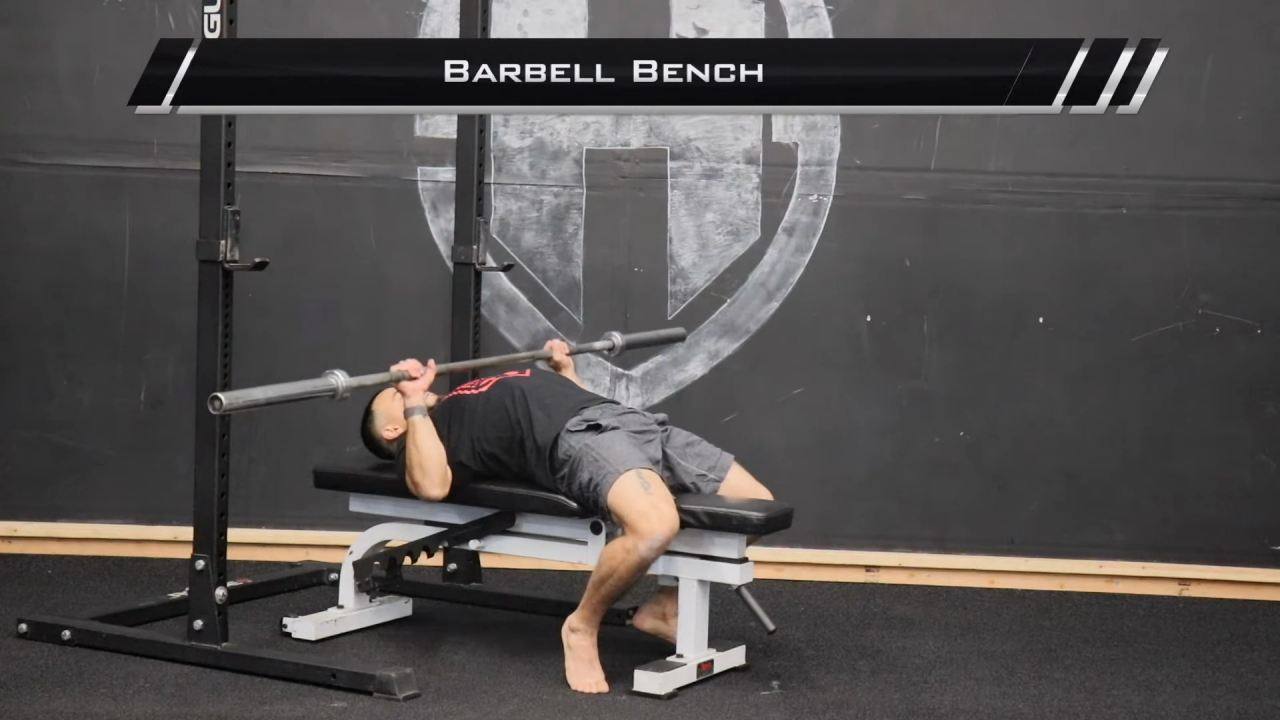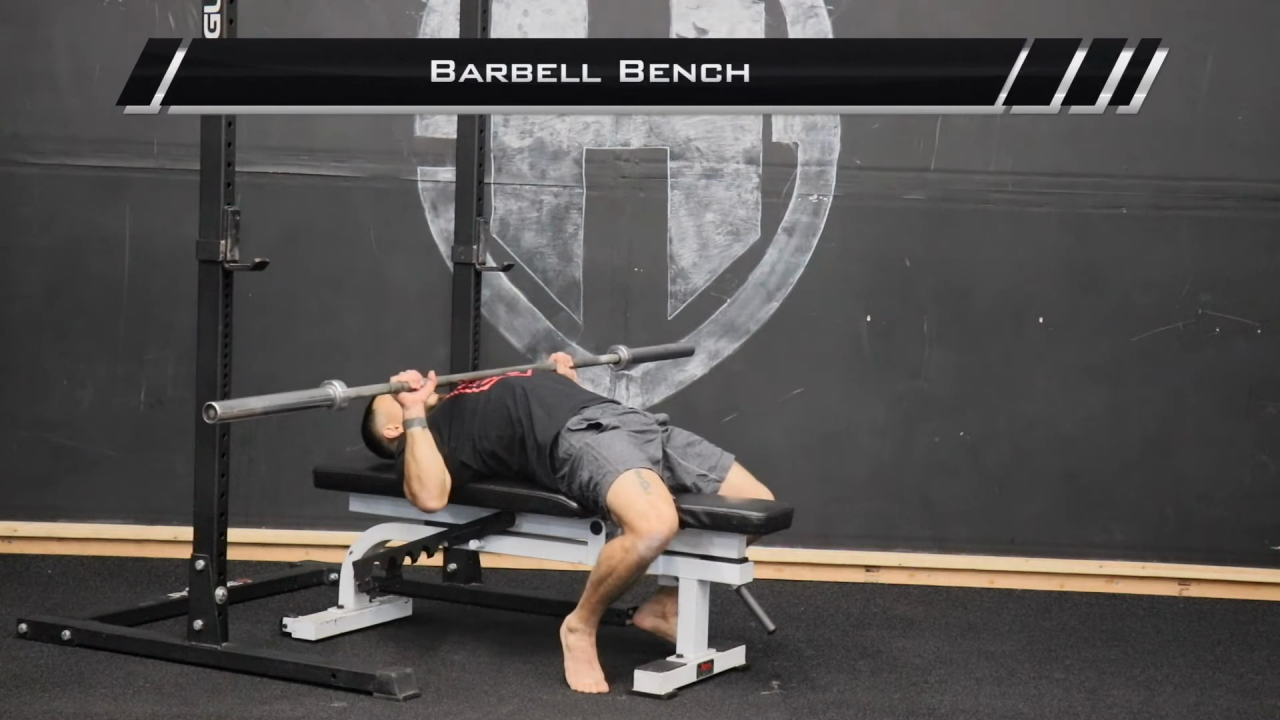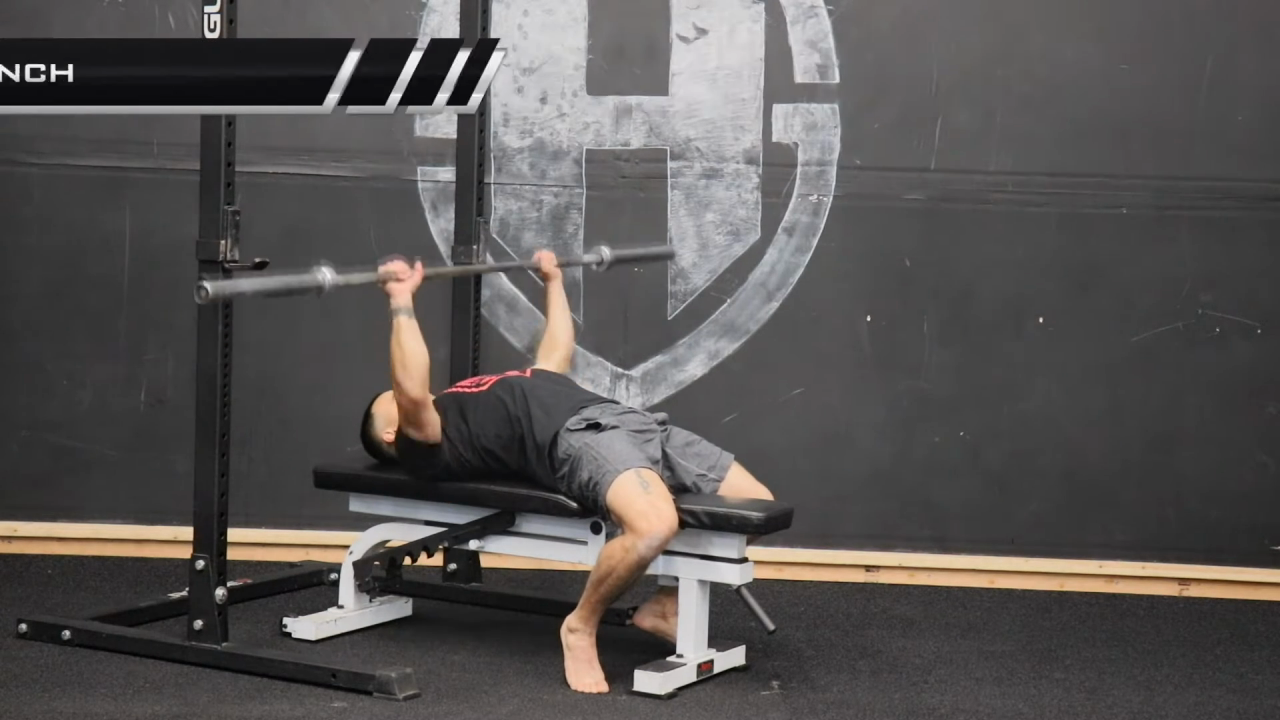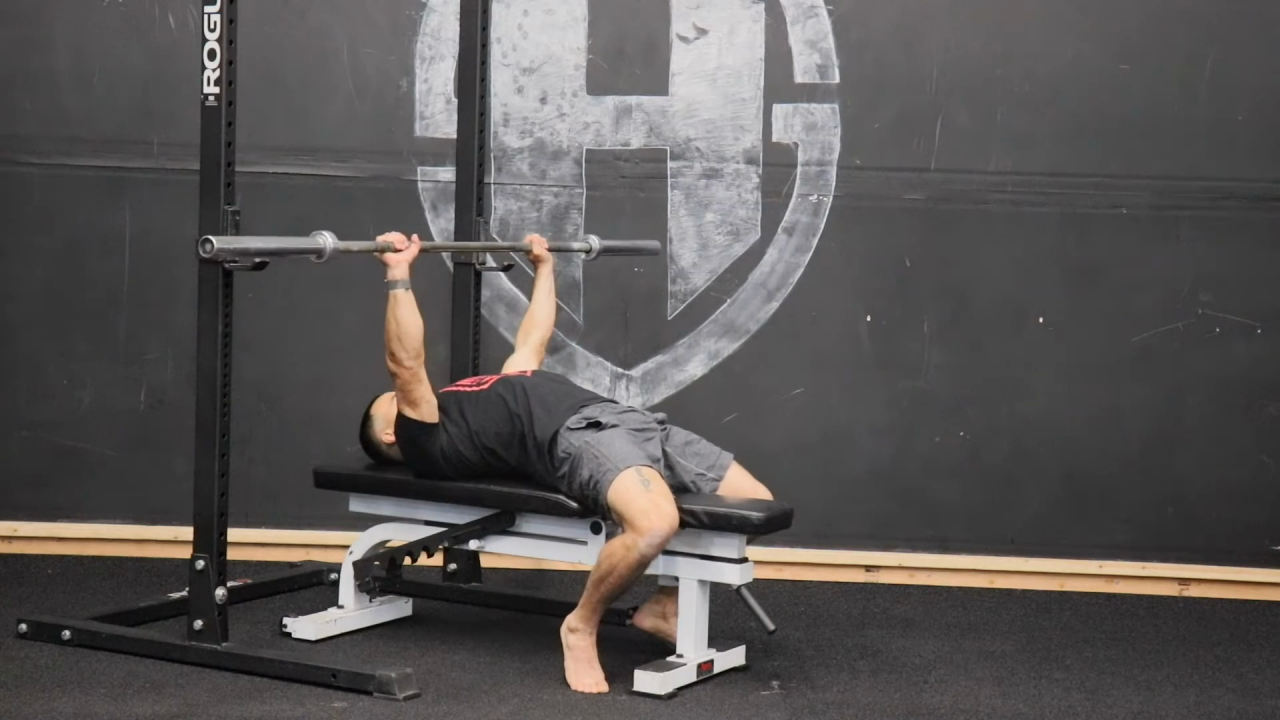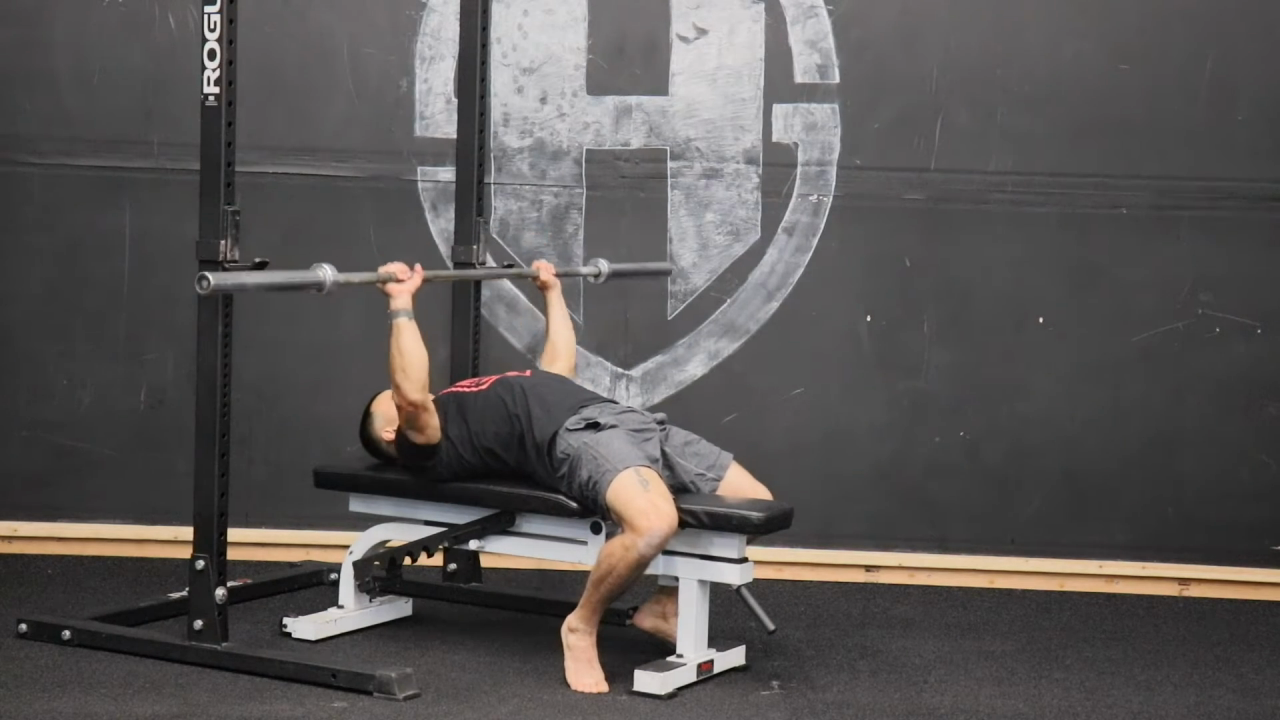
dt=0.5s
person 1, frame 1
left shoulder: (471, 407)
right shoulder: (425, 433)
right elbow: (432, 486)
left wrist: (565, 369)
right wrist: (414, 400)
right knee: (655, 527)
left ankle: (666, 606)
right ankle: (582, 627)
person 1, frame 2
left shoulder: (472, 407)
right shoulder: (427, 432)
right elbow: (430, 497)
left wrist: (567, 380)
right wrist: (414, 410)
right knee: (654, 527)
left ankle: (666, 605)
right ankle: (581, 627)
person 1, frame 3
left shoulder: (477, 404)
right shoulder: (427, 443)
left elbow: (557, 355)
right elbow: (412, 390)
left wrist: (554, 282)
right wrist: (401, 302)
right knee: (653, 528)
left ankle: (667, 605)
right ankle: (581, 626)
person 1, frame 4
left shoulder: (477, 405)
right shoulder: (428, 442)
left elbow: (532, 341)
right elbow: (405, 364)
left wrist: (543, 267)
right wrist: (398, 274)
right knee: (655, 524)
left ankle: (665, 605)
right ankle: (581, 626)
person 1, frame 5
left shoulder: (474, 407)
right shoulder: (426, 443)
left elbow: (560, 365)
right elbow: (413, 395)
left wrist: (551, 291)
right wrist: (401, 303)
left knee: (755, 506)
right knee: (654, 523)
left ankle: (665, 605)
right ankle: (582, 626)
